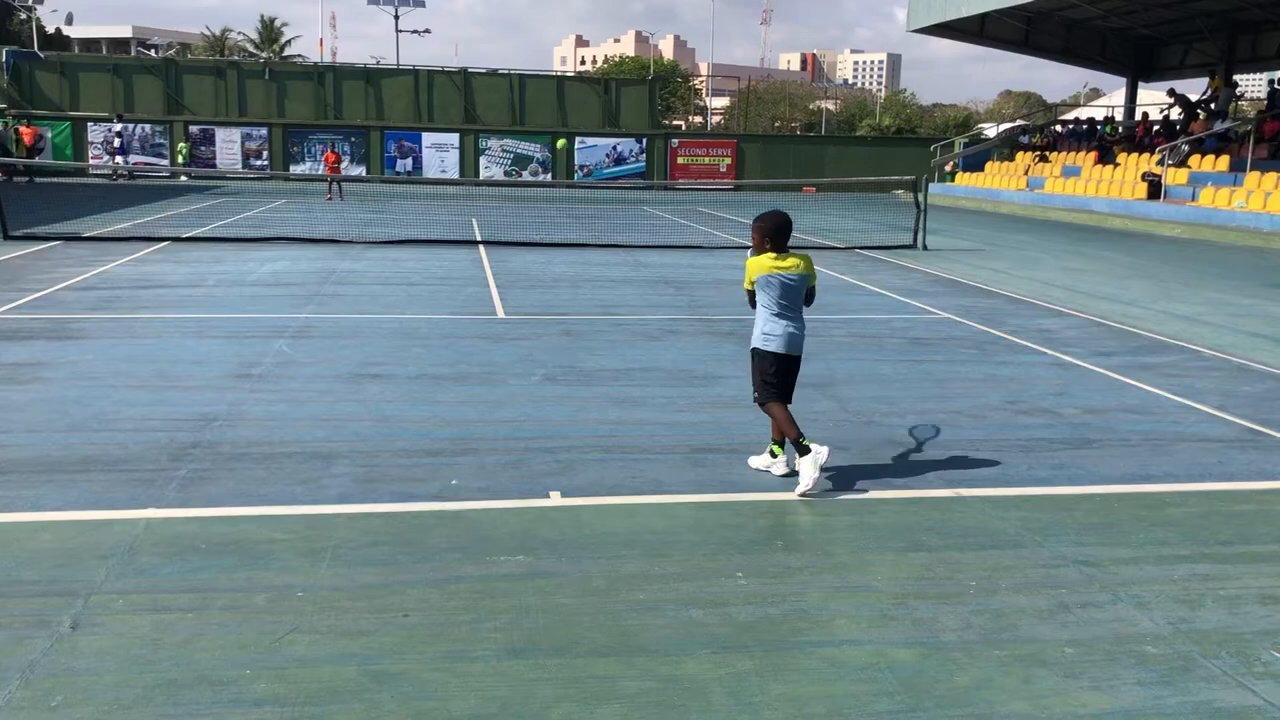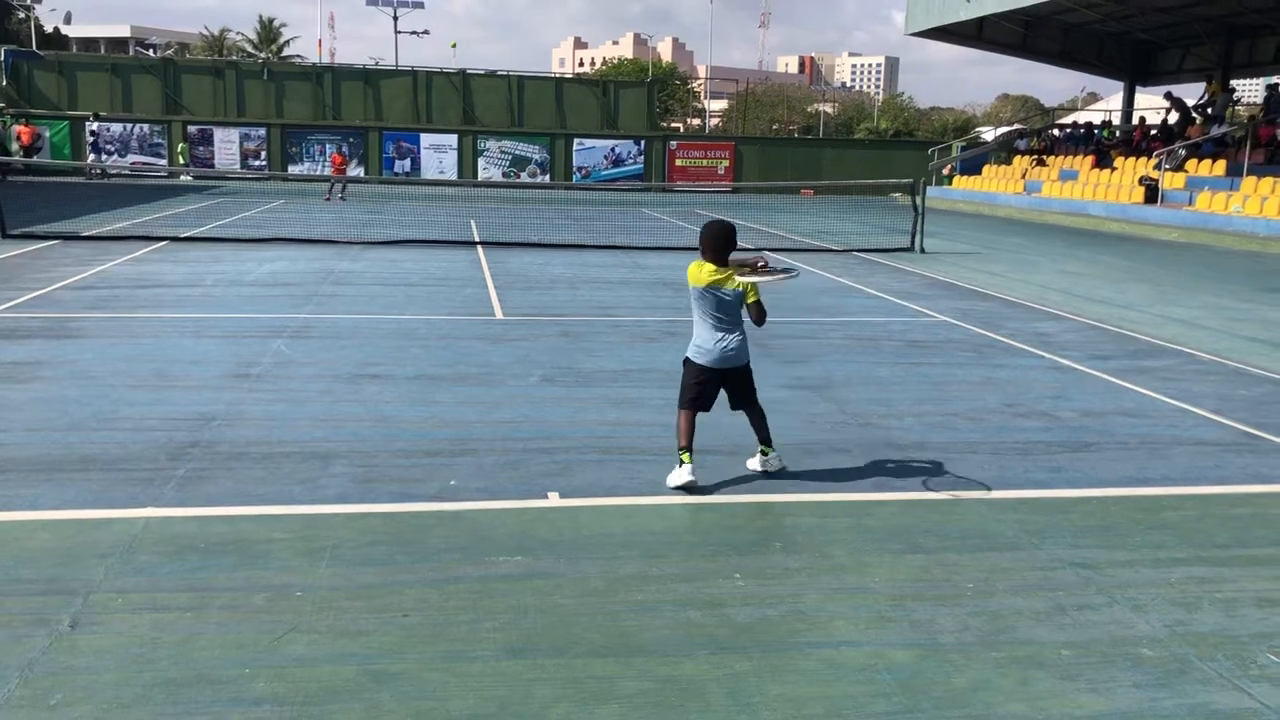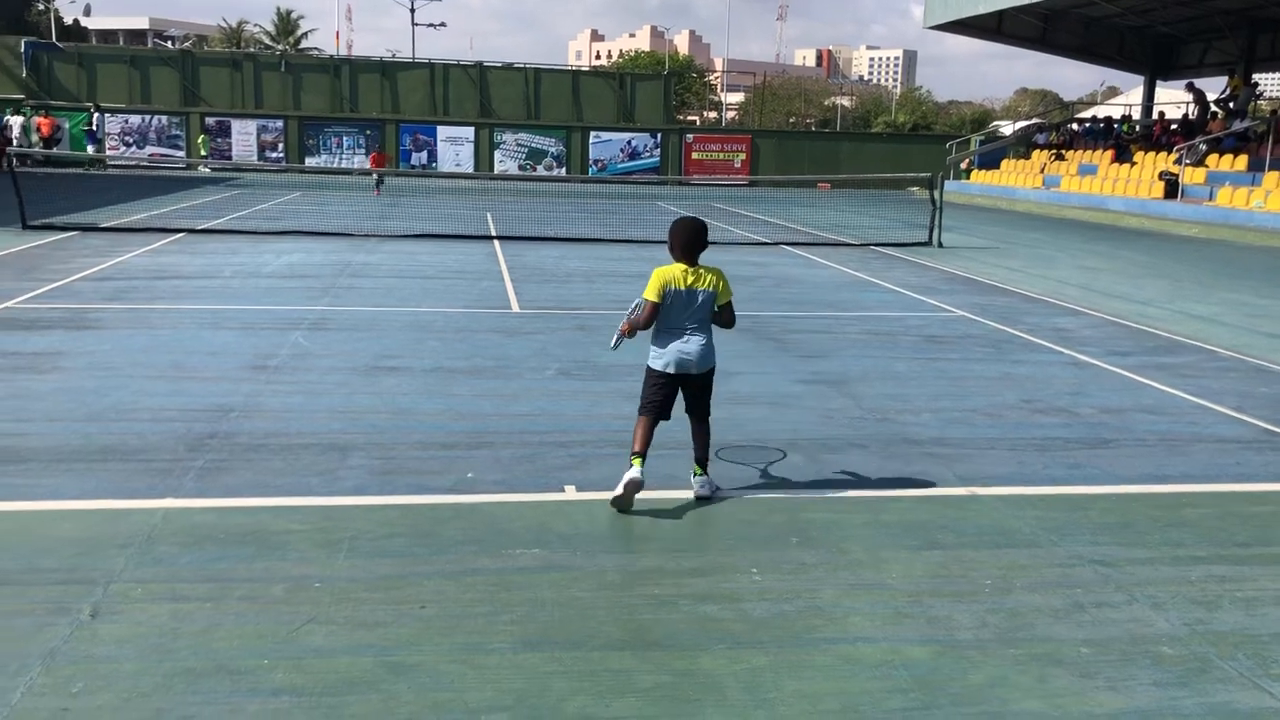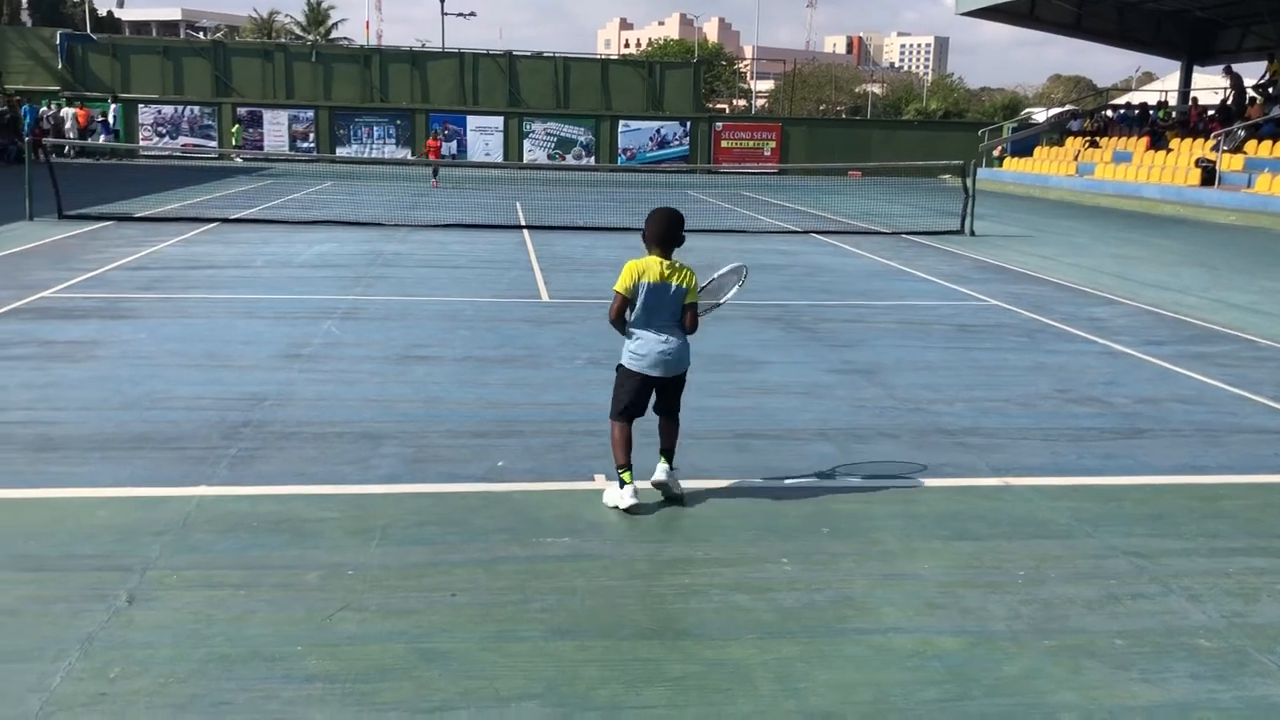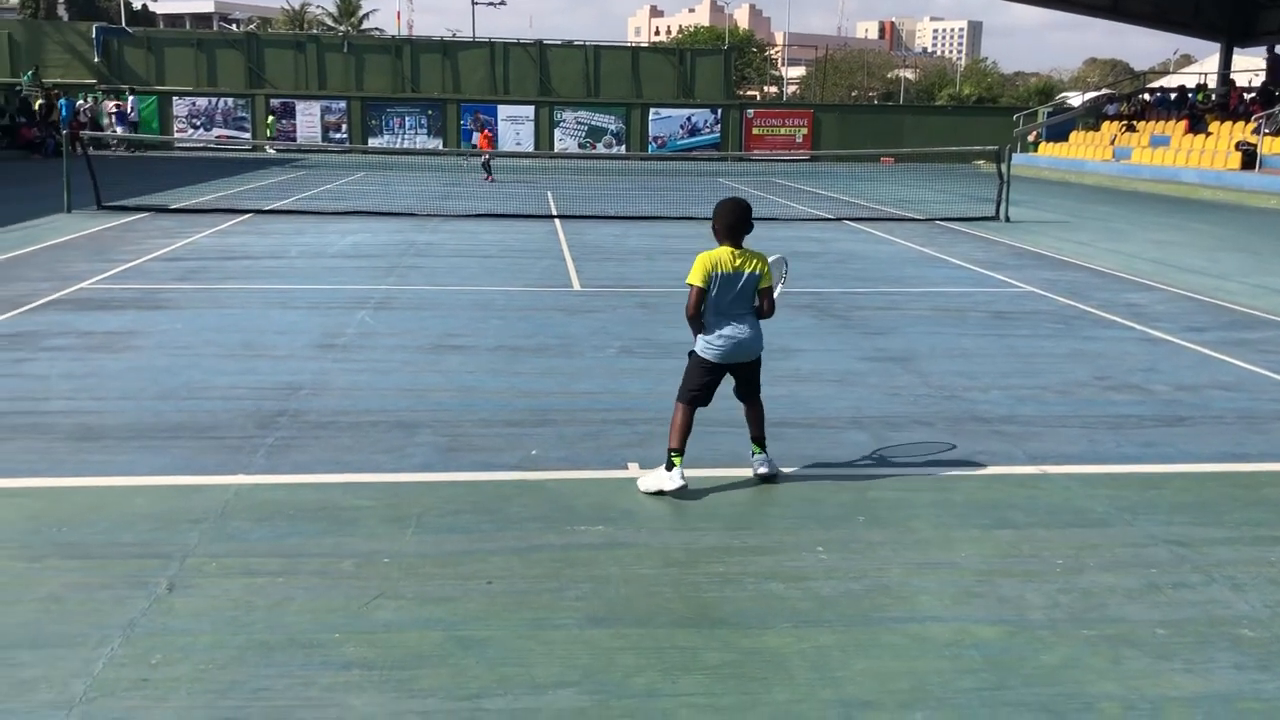
dt=0.5s
person 1, frame 1
left shoulder: (754, 264)
right shoulder: (804, 263)
left elbow: (753, 303)
right elbow: (808, 300)
left hip: (768, 342)
right hip: (794, 341)
left knee: (769, 400)
right knee: (779, 399)
left ankle: (807, 451)
right ankle: (776, 454)
person 1, frame 2
left shoulder: (694, 271)
right shoulder: (744, 281)
right elbow: (760, 319)
left wrist: (750, 263)
left hip: (703, 355)
right hip: (736, 356)
left knee: (687, 407)
right knee: (750, 404)
left ankle: (685, 466)
right ankle: (768, 455)
person 1, frame 3
left shoulder: (662, 276)
right shoulder: (715, 278)
left elbow: (646, 321)
right elbow: (728, 321)
left wrist: (629, 325)
left hip: (665, 359)
right hip: (701, 360)
left knee: (647, 415)
right knee: (700, 418)
left ankle: (636, 469)
right ankle: (701, 477)
person 1, frame 4
left shoulder: (635, 269)
right shoulder: (687, 275)
left elbow: (615, 315)
right elbow: (690, 325)
left wrist: (630, 332)
left hip: (639, 357)
right hip: (675, 358)
left knee: (620, 419)
right knee: (668, 413)
left ankle: (625, 485)
right ankle: (665, 466)
person 1, frame 5
left shoulder: (706, 260)
right shoulder: (760, 262)
left elbow: (692, 308)
right elbow: (768, 309)
left wrist: (699, 330)
left hip: (713, 346)
right hip: (749, 345)
left knee: (684, 403)
right knee: (752, 398)
left ankle: (672, 469)
right ankle: (761, 457)
